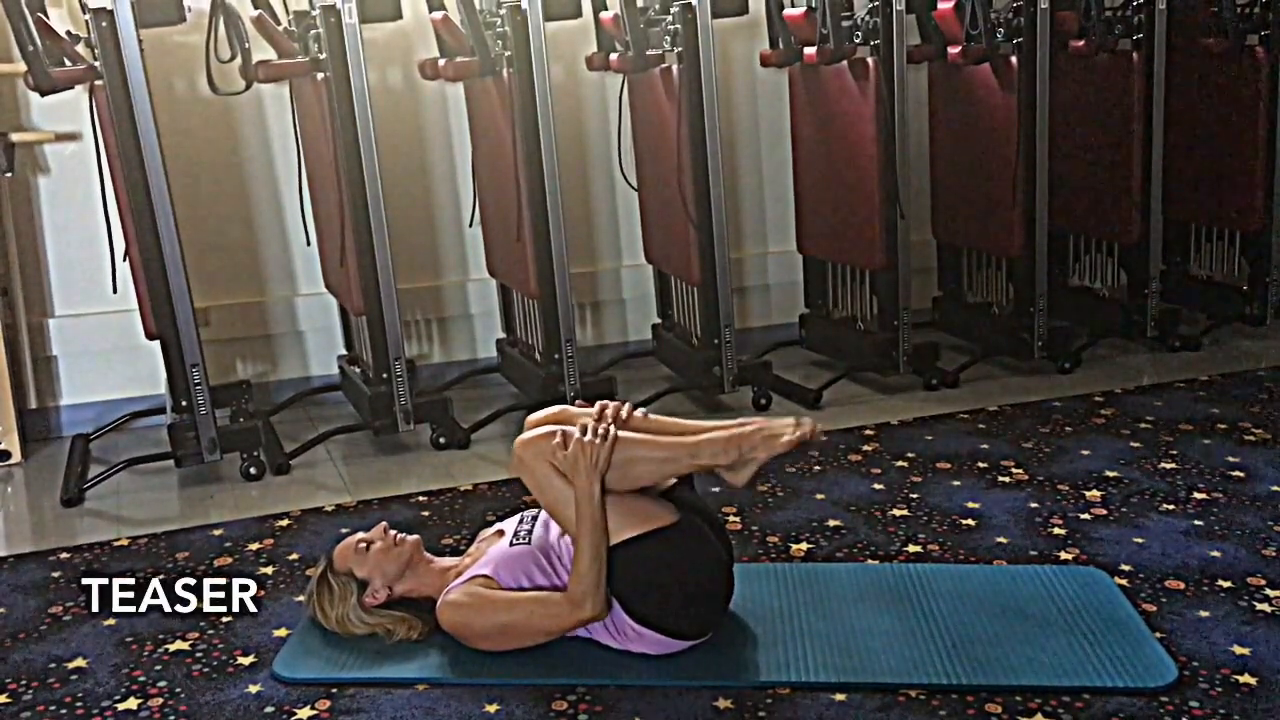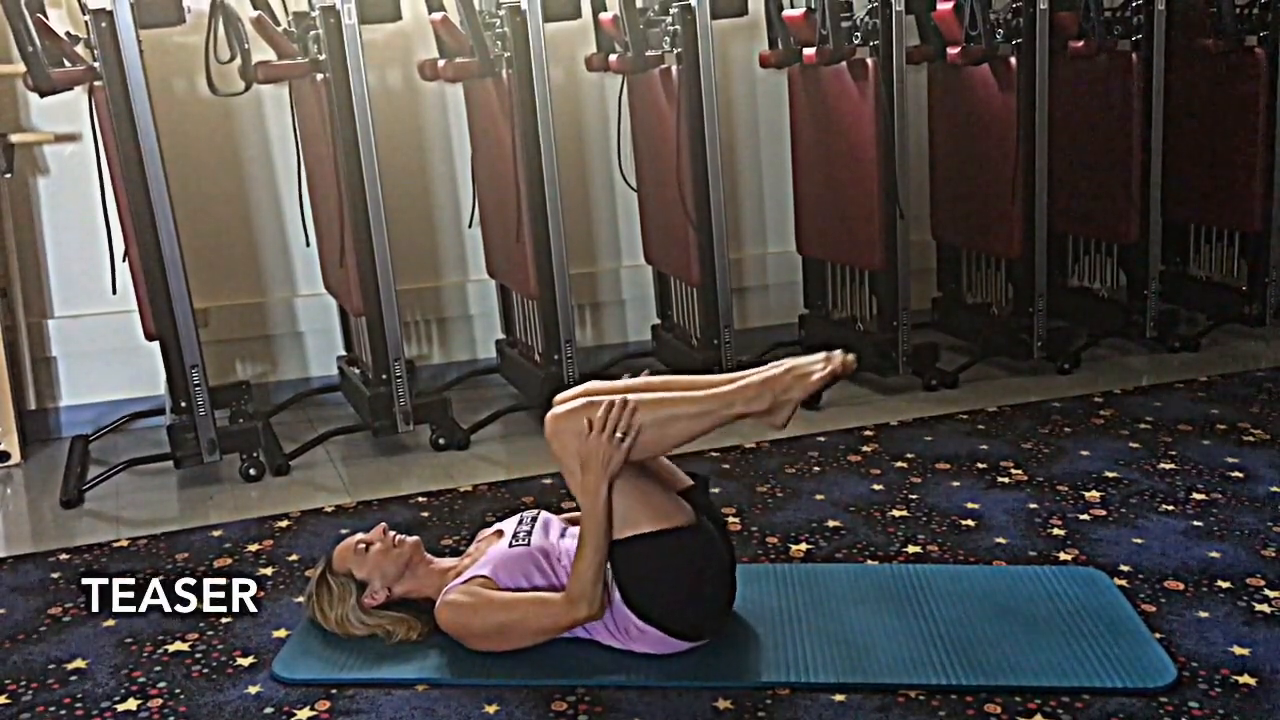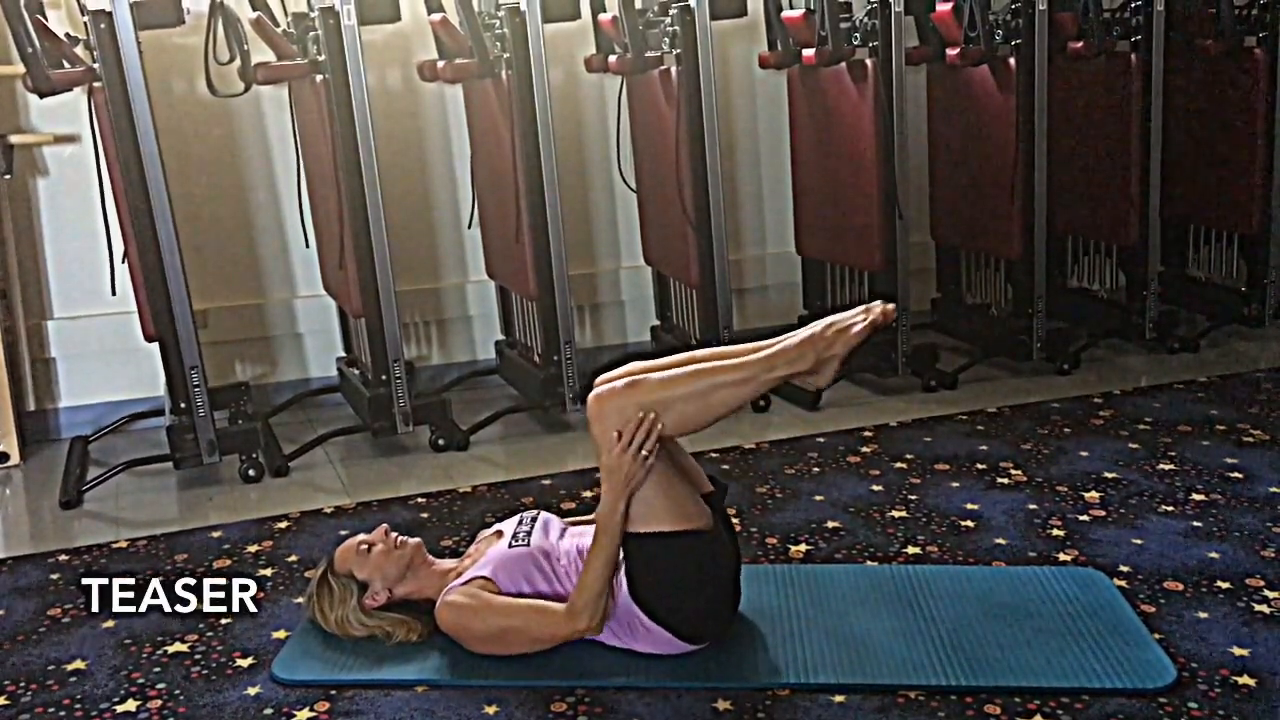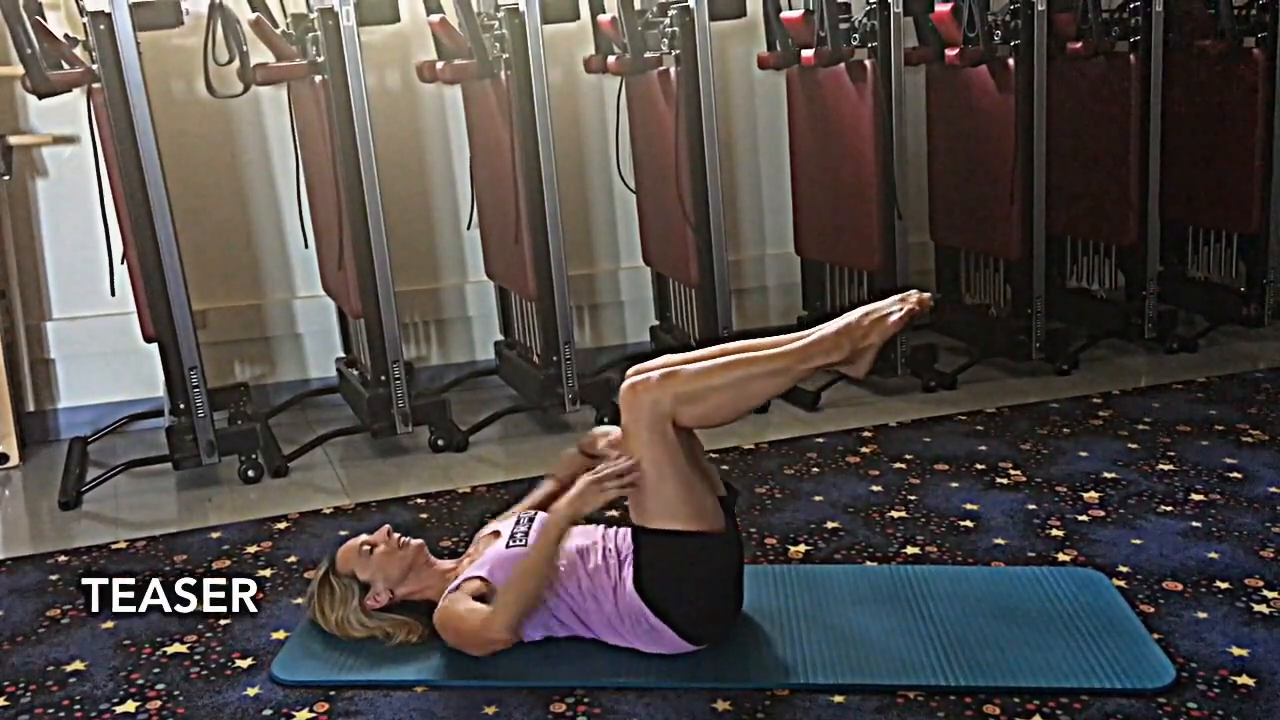
dt=0.3s
person 1, frame 1
left shoulder: (485, 546)
right shoulder: (457, 610)
left elbow: (595, 524)
right elbow: (585, 606)
left wrist: (608, 434)
right wrist: (586, 482)
left hip: (687, 555)
right hip: (672, 597)
left knee: (548, 426)
right knee: (538, 447)
left ankle: (734, 439)
right ankle: (731, 450)
person 1, frame 2
left shoulder: (485, 546)
right shoulder: (457, 611)
left elbow: (612, 520)
right elbow: (585, 605)
right wrist: (596, 480)
left hip: (692, 557)
right hip: (677, 597)
left knee: (580, 405)
right knee: (570, 422)
left ankle: (764, 387)
right ankle: (759, 396)
person 1, frame 3
left shoulder: (485, 546)
right shoulder: (456, 611)
left elbow: (582, 530)
right elbow: (583, 617)
left wrist: (626, 491)
right wrist: (617, 495)
left hip: (695, 564)
right hip: (682, 603)
left knee: (621, 390)
right knee: (614, 403)
left ankle: (803, 351)
right ankle: (801, 355)
person 1, frame 4
left shoulder: (483, 543)
right shoulder: (455, 613)
left elbow: (545, 495)
right elbow: (501, 626)
left wrist: (587, 451)
right wrist: (568, 513)
left hip: (692, 568)
right hip: (683, 605)
left knee: (650, 385)
right knee: (647, 394)
left ankle: (837, 341)
right ankle: (837, 344)
